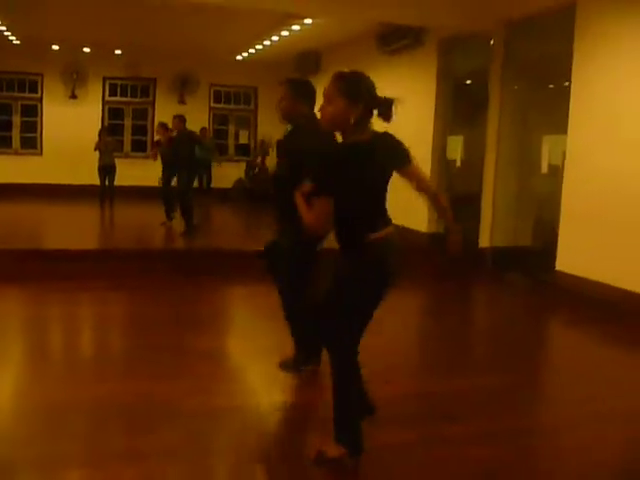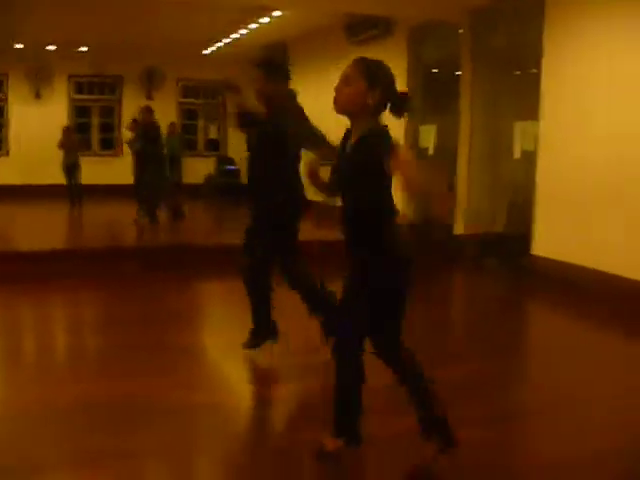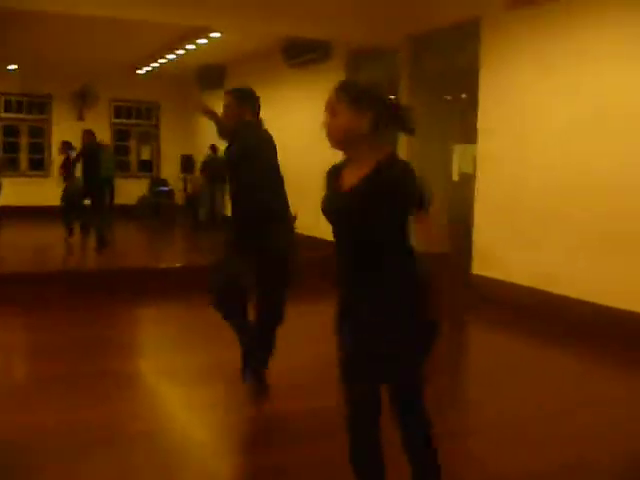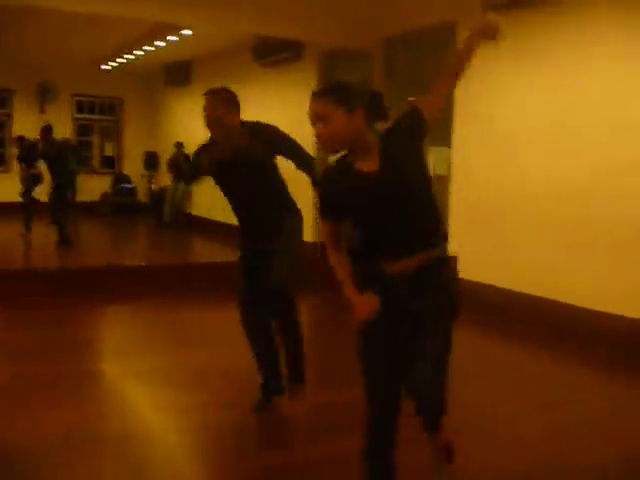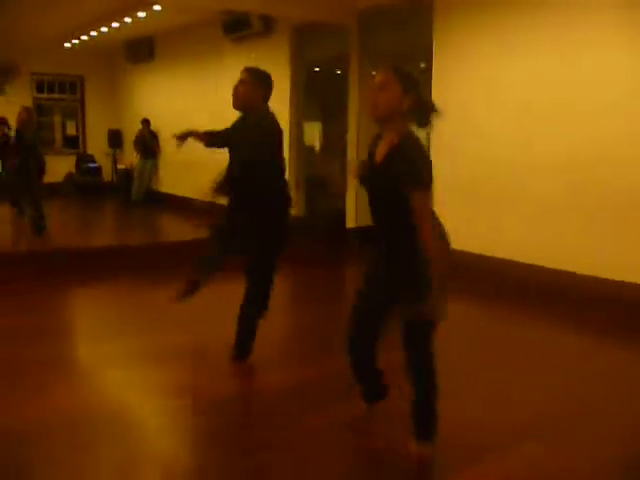
dt=0.5s
person 1, frame 1
left shoulder: (337, 160)
right shoulder: (387, 144)
left elbow: (317, 227)
right elbow: (425, 186)
left wrist: (299, 196)
right wrist: (451, 223)
left hip: (364, 260)
right hip: (374, 253)
left knee: (341, 346)
right knee: (326, 323)
left ankle: (347, 440)
right ankle: (360, 403)
person 1, frame 2
left shoulder: (376, 140)
right shoulder: (350, 140)
right wrist: (320, 180)
left hip: (380, 259)
right hip: (369, 255)
left knee: (345, 341)
right knee: (388, 344)
left ankle: (346, 432)
right ankle: (438, 428)
person 1, frame 3
left shoulder: (397, 175)
right shoulder: (336, 176)
left hip: (400, 299)
right hip: (356, 299)
left knee: (406, 401)
right knee: (362, 409)
person 1, frame 4
left shoulder: (403, 136)
right shoulder: (334, 183)
left elbow: (447, 85)
right elbow: (335, 249)
left wrist: (475, 37)
right wrist: (354, 294)
left hip: (432, 282)
right hip: (381, 290)
left knee: (424, 380)
right knee: (381, 401)
left ankle: (435, 426)
person 1, frame 5
left shoulder: (411, 154)
right shoulder: (379, 143)
left elbow: (427, 225)
left wrist: (436, 290)
left hip: (419, 259)
right hip: (389, 255)
left knee: (418, 352)
right knee: (358, 340)
left ankle: (424, 434)
right ankle: (374, 393)
person 2, frame 1
left shoulder: (303, 136)
right shoulder: (310, 134)
left elbow: (282, 180)
left hip: (302, 225)
right hip: (295, 222)
left knee: (292, 286)
left ankle: (307, 351)
person 2, frame 2
left shoulder: (288, 114)
right shoulder: (272, 113)
right elbow: (249, 124)
left hip: (277, 204)
right hip: (270, 201)
left knee: (256, 269)
right knee: (273, 267)
left ankle: (263, 328)
person 2, frame 3
left shoulder: (253, 138)
right shoulder: (247, 139)
right wrist: (218, 121)
left hip: (271, 233)
right hip: (246, 232)
left knee: (270, 310)
right knee: (225, 292)
left ankle: (255, 363)
right ankle: (253, 351)
person 2, frame 4
left shoulder: (261, 133)
right shoulder: (208, 150)
left elbow: (301, 156)
right elbow: (190, 174)
right wrist: (218, 151)
left hip: (283, 222)
right hip: (253, 232)
left knee: (276, 284)
right knee: (251, 308)
left ankle: (295, 368)
right ankle: (271, 381)
person 2, frame 5
left shoulder: (262, 123)
right shoulder: (249, 121)
left elbow: (247, 163)
right elbow: (226, 138)
right wrist: (199, 134)
left hip: (268, 213)
right hip: (244, 208)
left knee: (259, 281)
left ankle: (243, 345)
